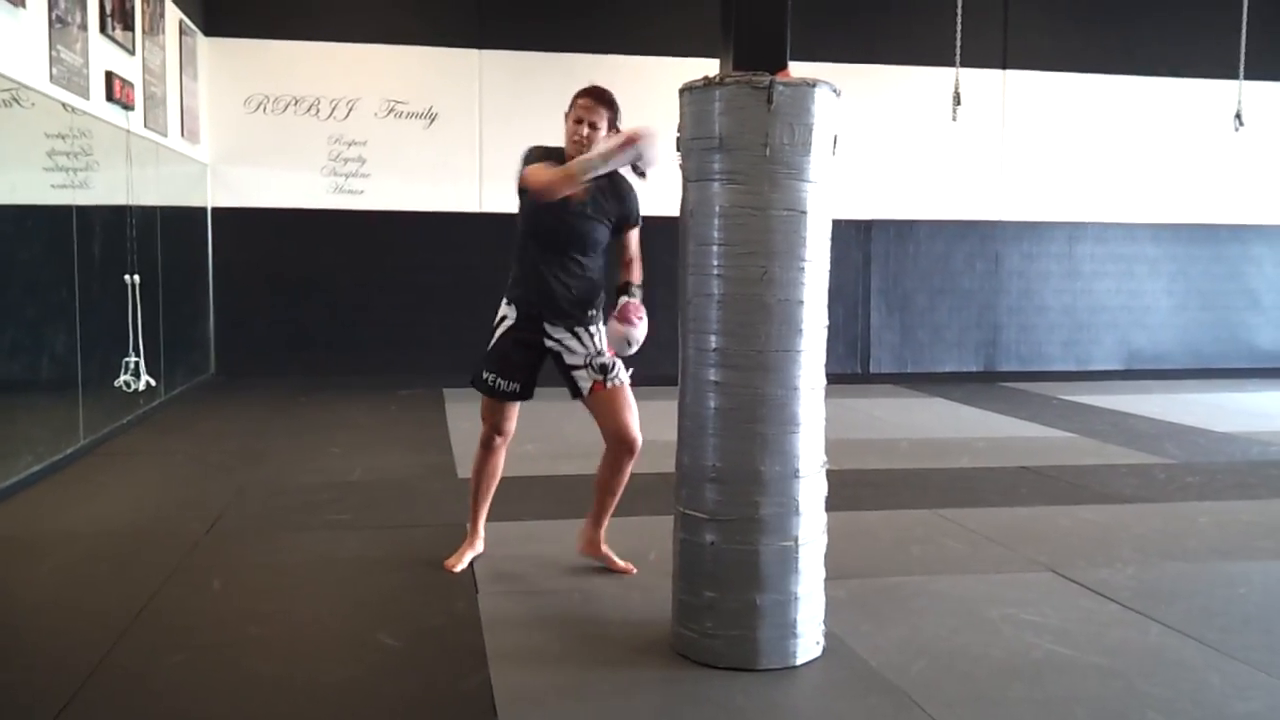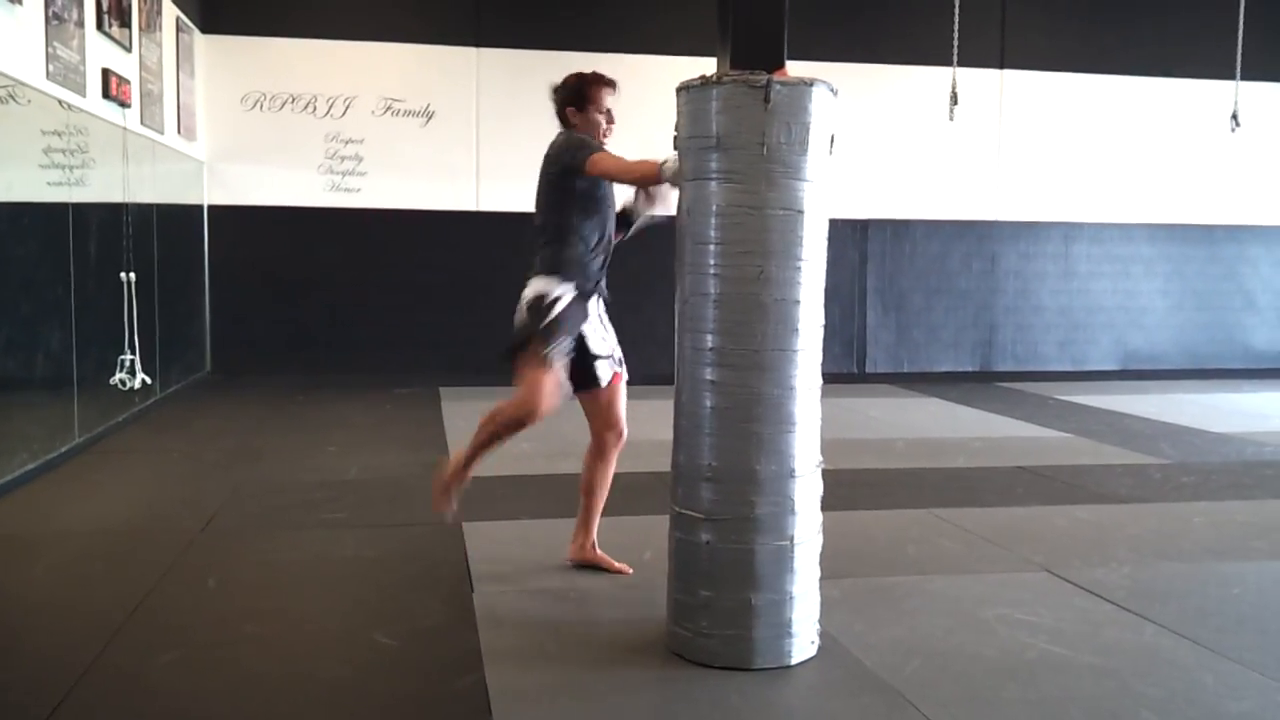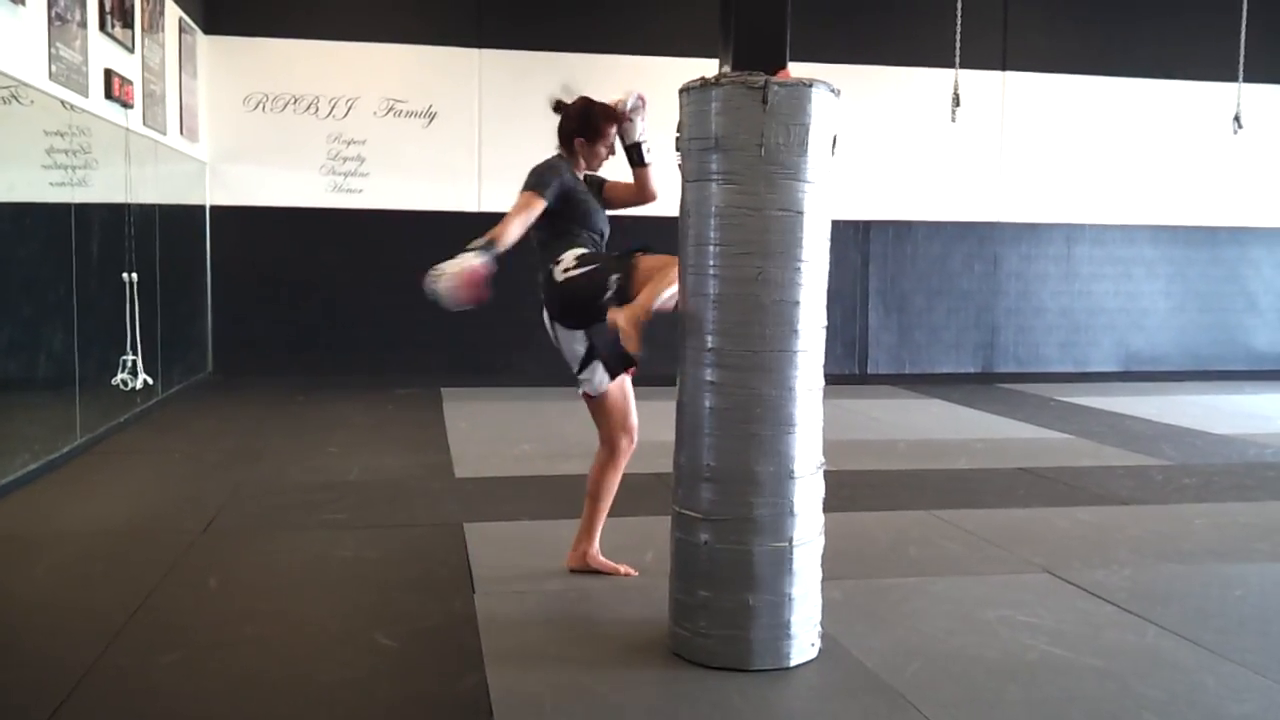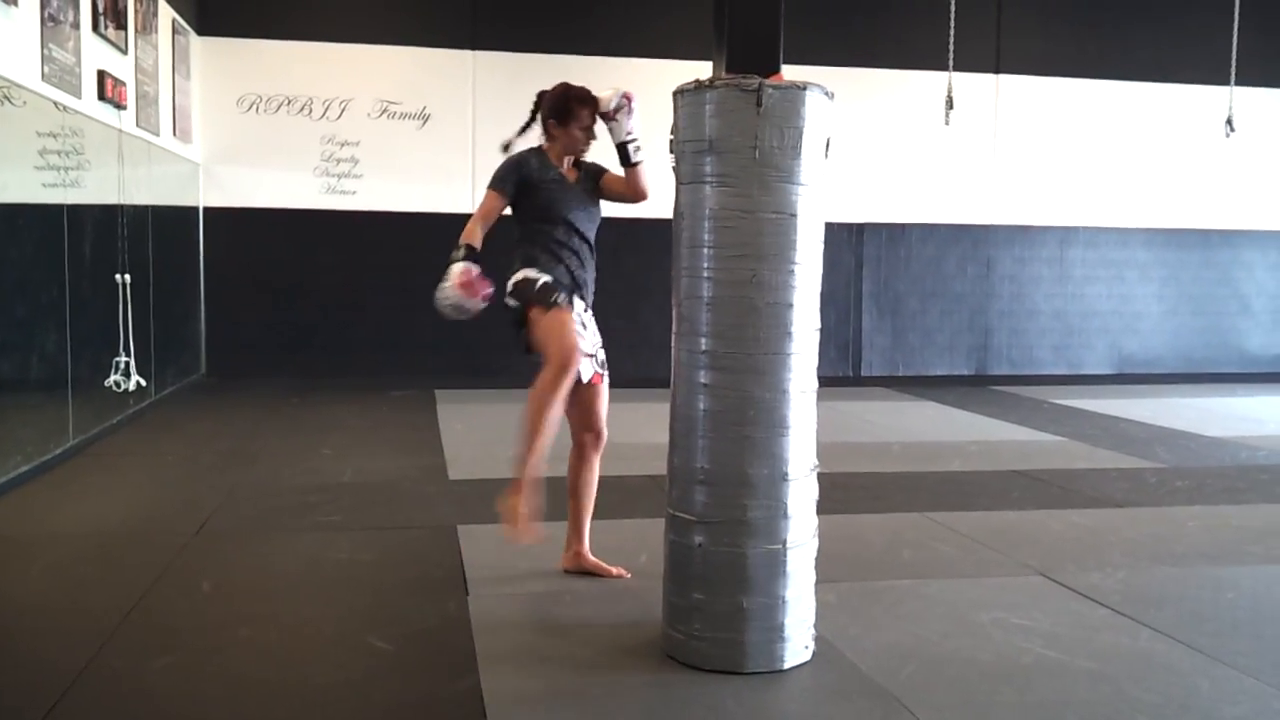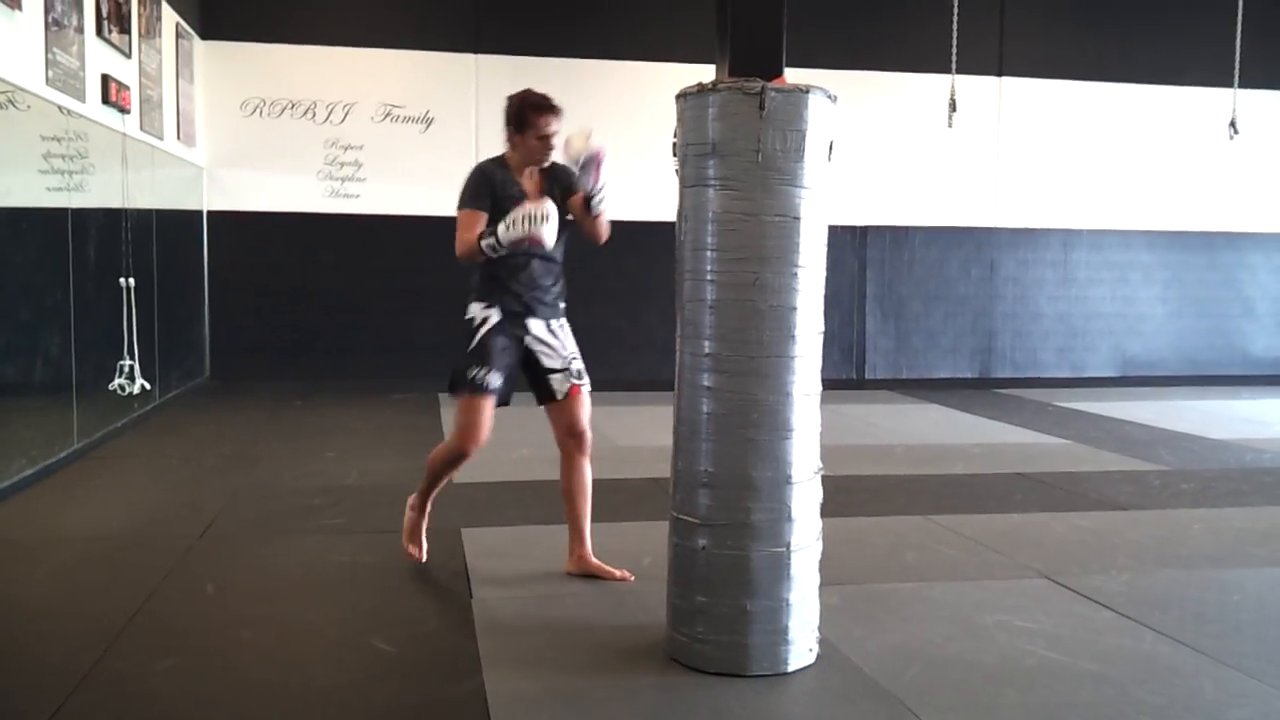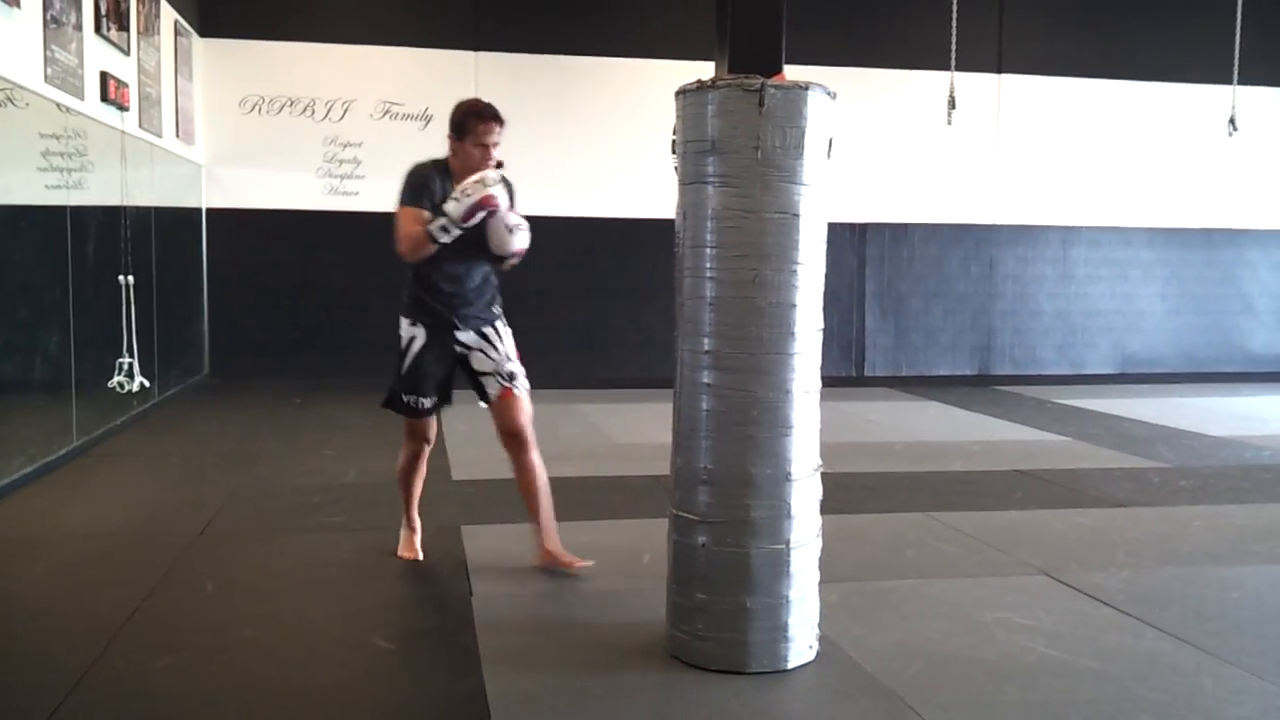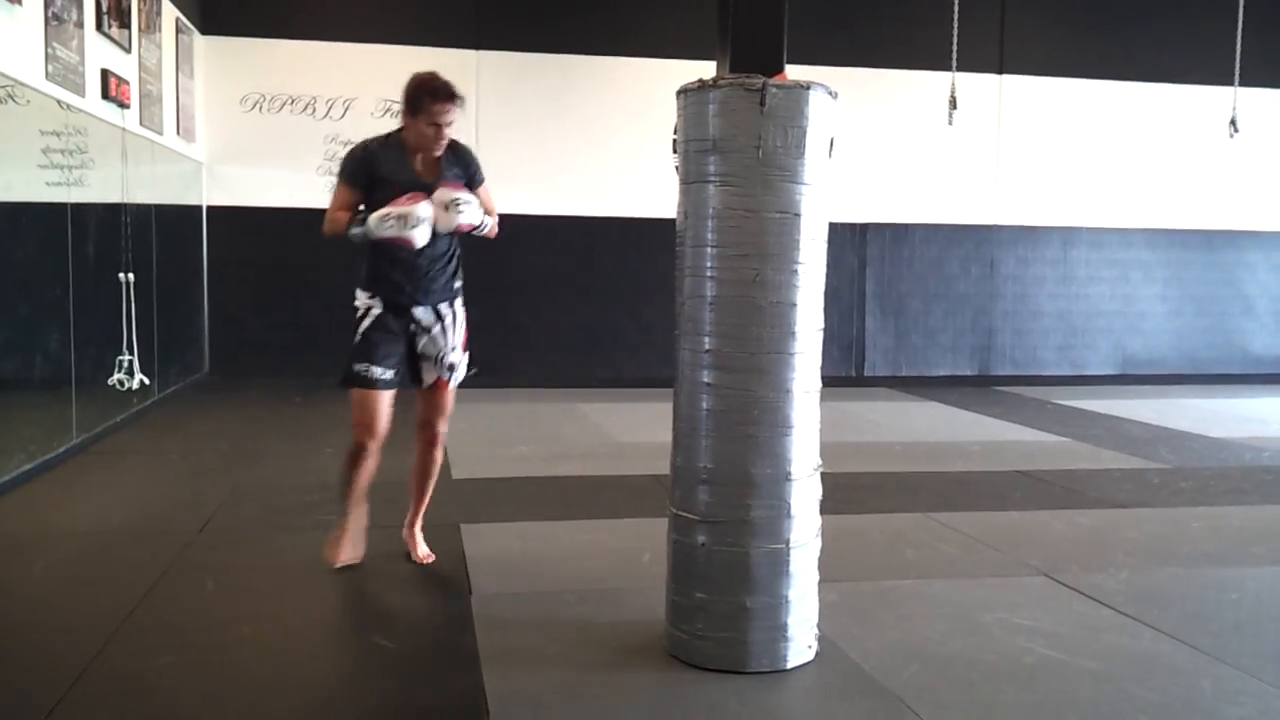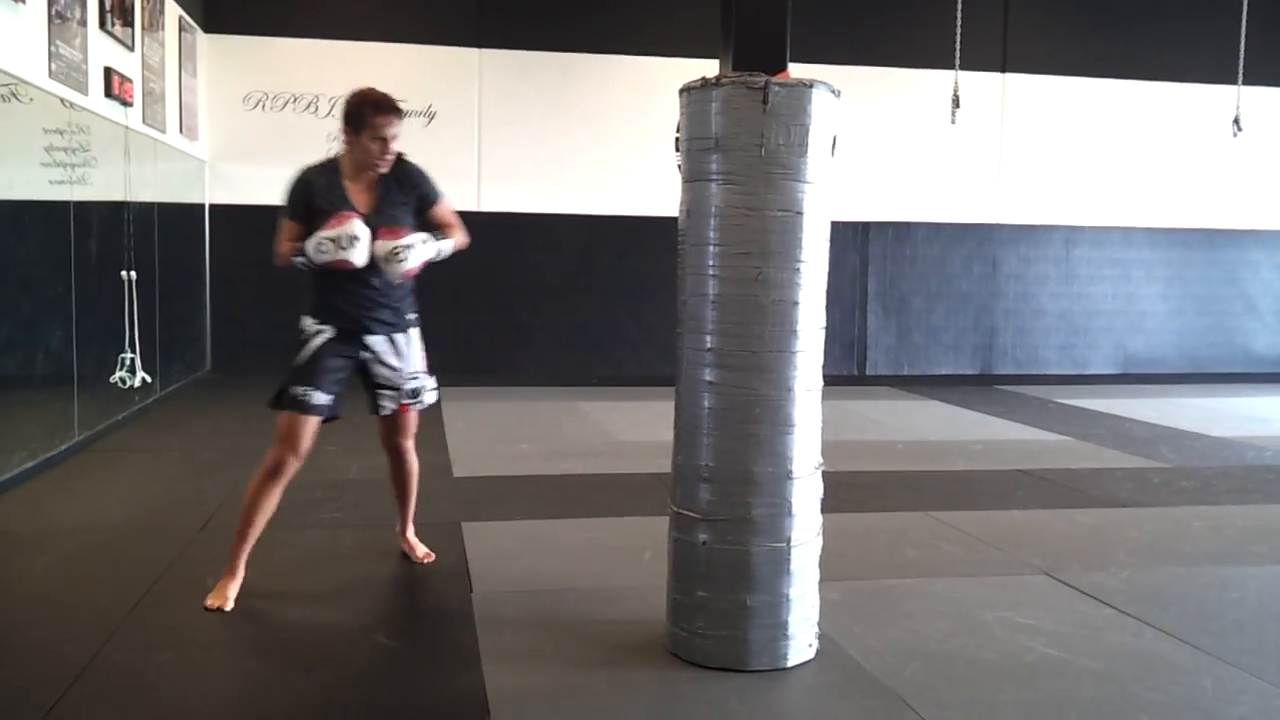
dt=0.2s
person 1, frame 1
left shoulder: (618, 190)
right shoulder: (541, 160)
left elbow: (631, 257)
right elbow: (549, 187)
left wrist: (630, 299)
right wrist: (610, 156)
left hip: (581, 324)
right hip: (523, 315)
left knee: (627, 439)
right knee: (495, 433)
left ankle: (593, 538)
right ankle: (474, 537)
person 1, frame 2
left shoulder: (594, 176)
right shoulder: (571, 147)
right elbow: (633, 173)
left wrist: (637, 212)
right wrist: (672, 171)
left hip: (586, 304)
right hip: (557, 290)
left knee: (613, 430)
right knee: (535, 404)
left ankle: (584, 543)
right ankle: (461, 464)
person 1, frame 3
left shoulder: (589, 183)
right shoulder: (554, 173)
left elbow: (646, 194)
right elbow: (517, 219)
left wrist: (635, 138)
right wrist: (479, 255)
left hip: (581, 315)
right hip: (576, 277)
left knee: (621, 436)
right knee: (674, 270)
left ankle: (584, 550)
right ankle: (626, 323)
person 1, frame 4
left shoulder: (587, 172)
right shoulder: (524, 165)
left elbow: (639, 193)
right elbow: (481, 220)
left wrist: (624, 133)
right wrist: (464, 261)
left hip: (577, 305)
right hip: (540, 283)
left knee: (593, 433)
right knee: (564, 357)
left ankle: (577, 551)
right ankle: (521, 488)
person 1, frame 5
left shoulder: (559, 177)
right shoulder: (488, 176)
left elbow: (598, 233)
right elbow: (464, 247)
left wrist: (592, 185)
right wrist: (507, 234)
left hip: (548, 316)
right hip: (498, 311)
left knee: (577, 436)
right knee: (469, 441)
left ankle: (580, 554)
right ankle: (419, 505)
person 1, frame 6
left shoulder: (499, 185)
right shoulder: (424, 178)
right elbow: (408, 247)
right wrist: (457, 212)
left hip: (483, 321)
right hip: (428, 324)
left knee: (519, 434)
right knee: (420, 441)
left ankle: (547, 544)
right ankle: (410, 525)
person 1, frame 7
left shoulder: (461, 159)
right shoulder: (369, 156)
left elbow: (492, 225)
right elbow: (332, 225)
left wrist: (474, 217)
right wrist: (374, 225)
left hip: (441, 304)
right hip: (384, 304)
left knee: (433, 429)
right knee: (369, 432)
left ankle: (413, 527)
right ankle: (349, 522)
person 1, frame 8
left shoulder: (410, 178)
right shoulder: (313, 182)
left elbow: (458, 235)
right elbow: (282, 253)
left wrist: (424, 250)
right wrist: (313, 251)
left hip: (394, 331)
right hip: (330, 331)
left knee: (400, 446)
right knee: (285, 455)
left ankle: (405, 531)
right ankle: (234, 570)
